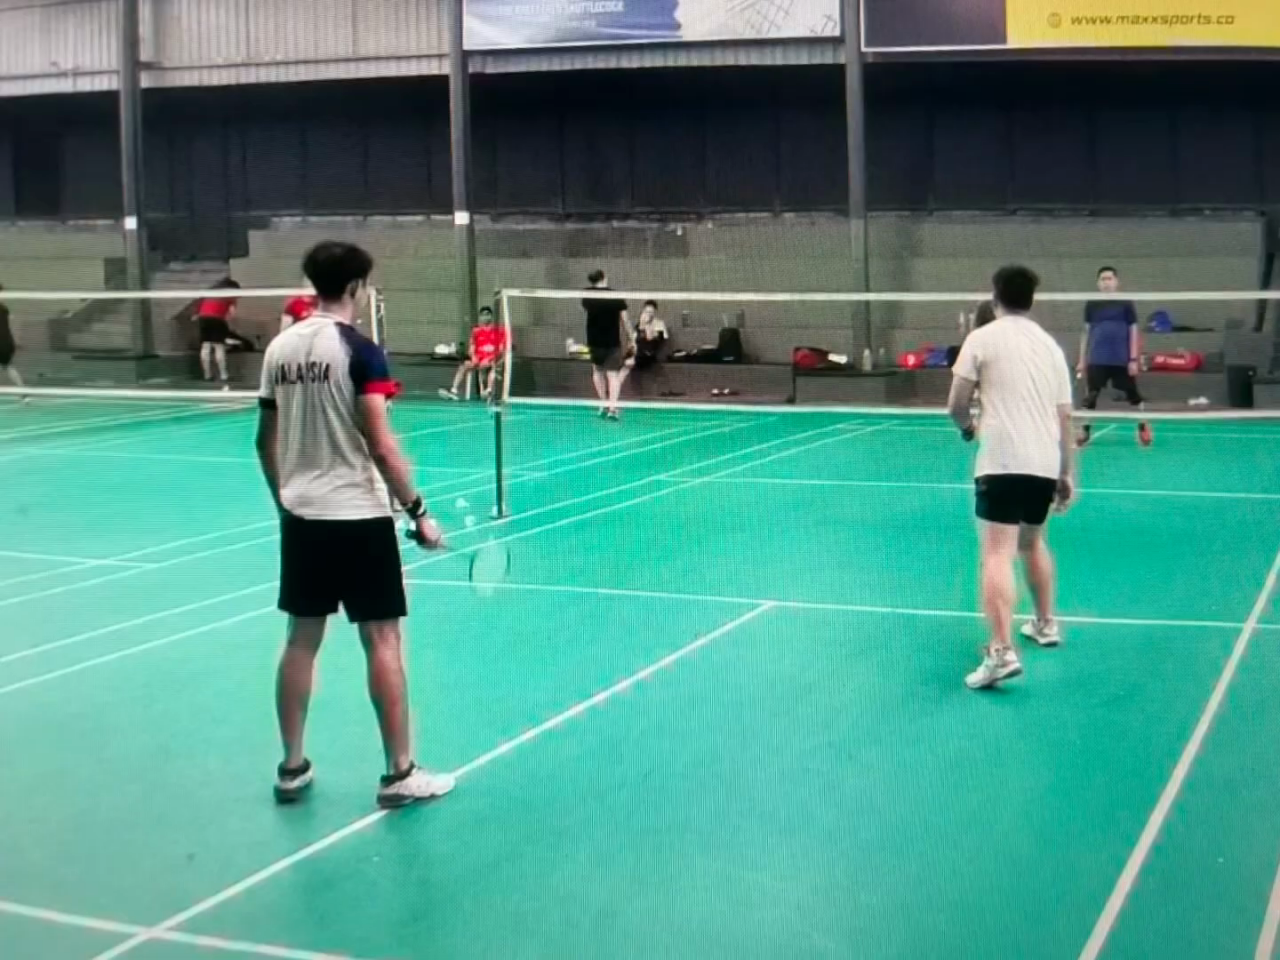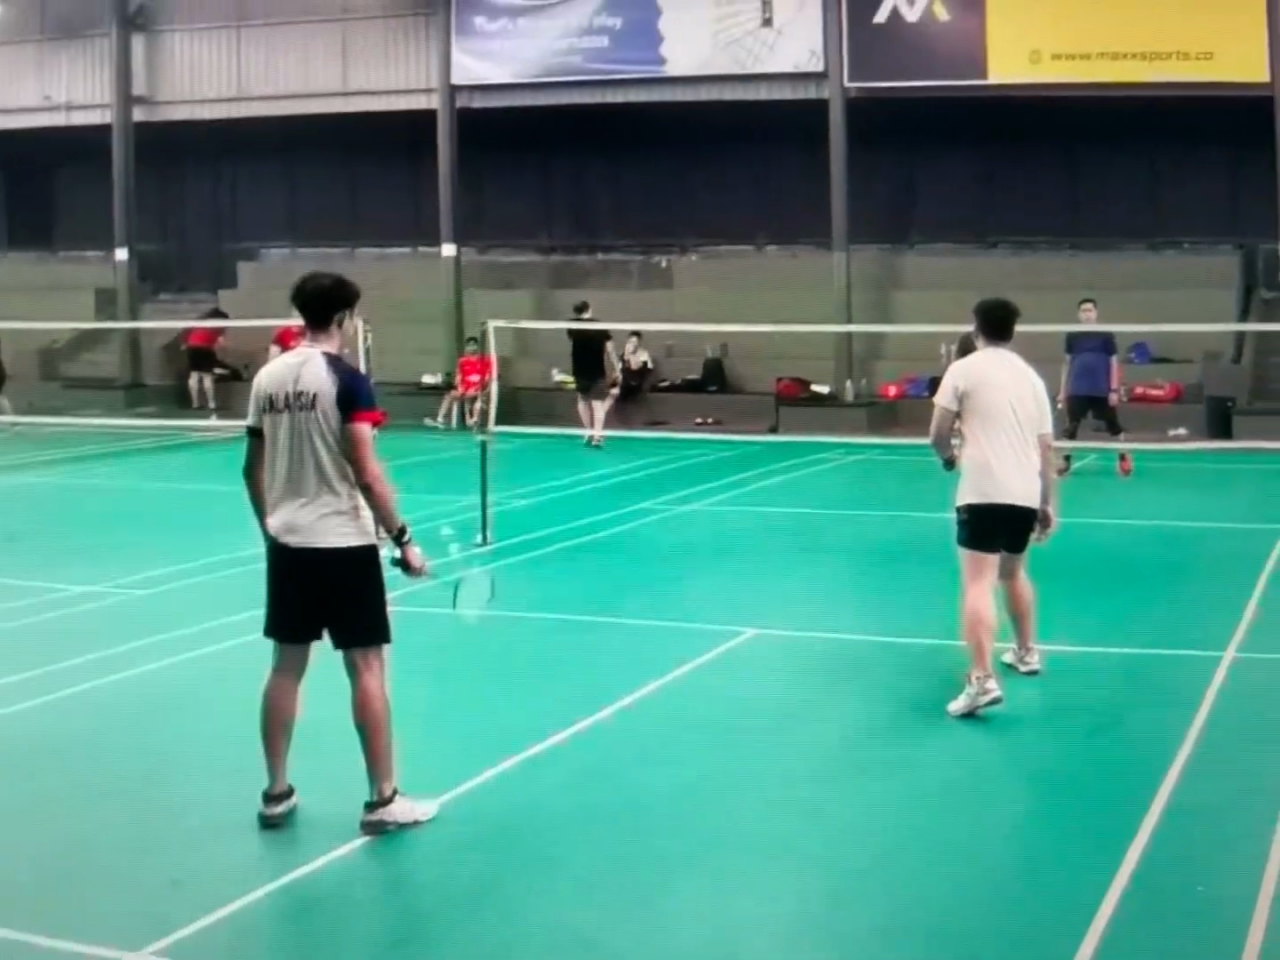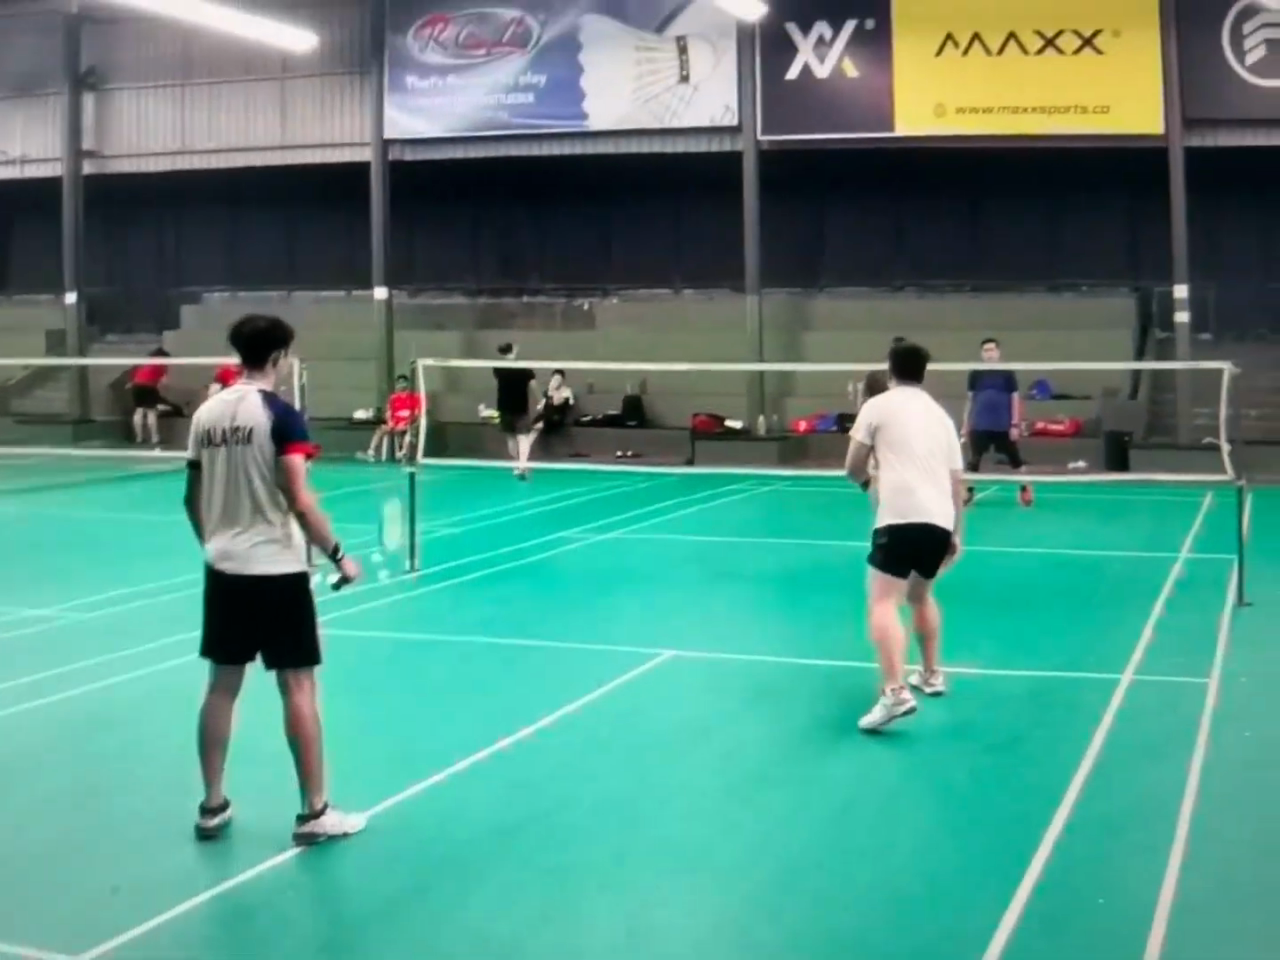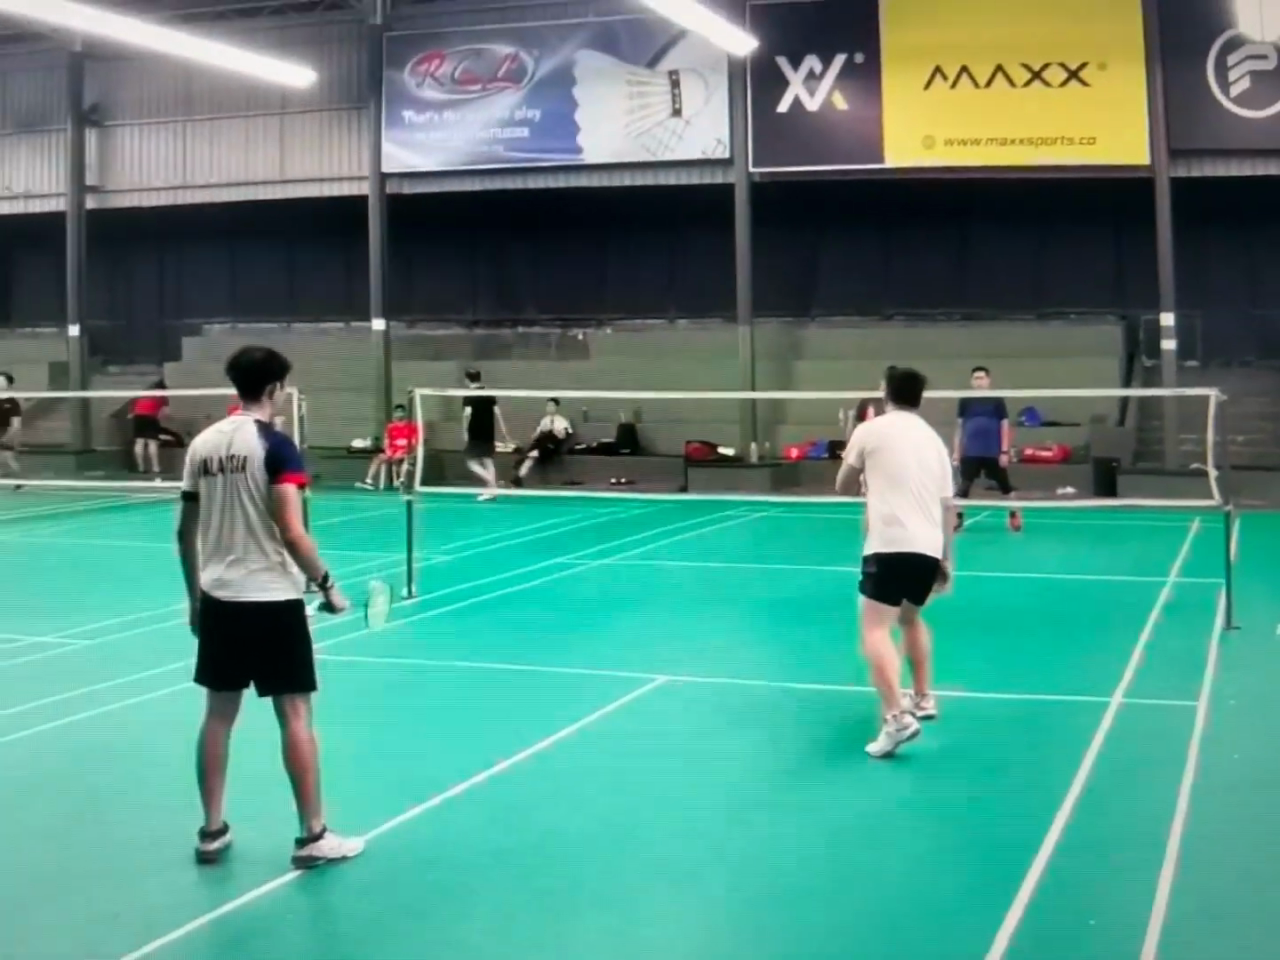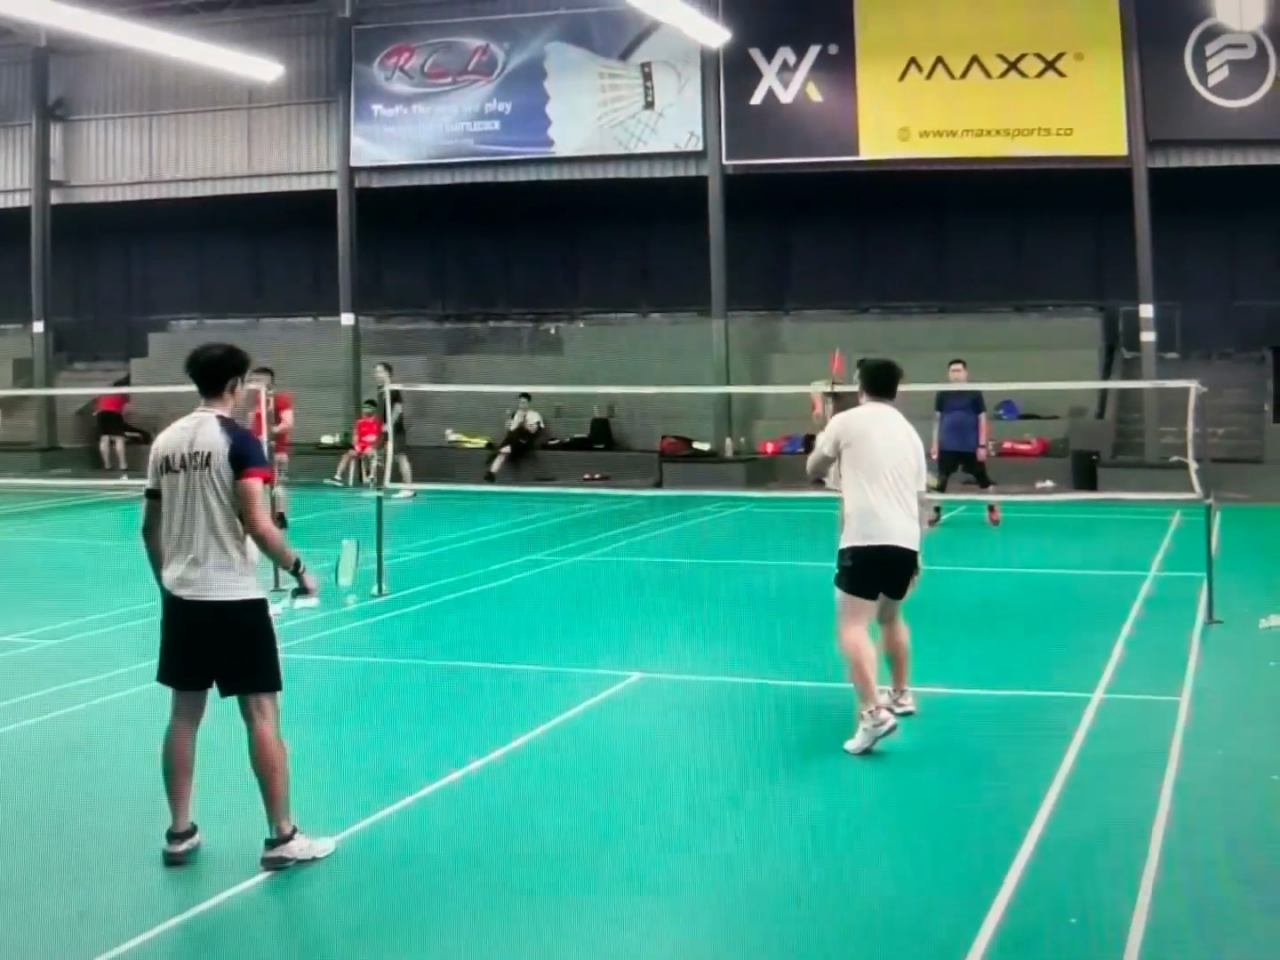
dt=0.7s
person 1, frame 1
left shoulder: (280, 349)
right shoulder: (358, 351)
left elbow: (266, 442)
right elbow: (381, 447)
right wrist: (419, 512)
left hip: (302, 514)
right hip: (357, 516)
left knee: (301, 639)
right knee: (382, 641)
left ankle: (292, 767)
right ankle: (400, 774)
person 1, frame 2
left shoulder: (267, 377)
right shoulder: (346, 379)
left elbow: (253, 470)
right elbow: (367, 475)
right wrist: (403, 540)
left hip: (288, 542)
right hip: (343, 543)
left knee: (286, 666)
right knee: (366, 668)
left ankle: (276, 793)
right ankle: (383, 800)
person 1, frame 3
left shoulder: (206, 413)
right shoulder: (280, 415)
left elbow: (193, 500)
right elbow: (300, 504)
right wrist: (338, 556)
left hip: (224, 569)
right hip: (276, 570)
left knee: (222, 686)
right knee: (298, 688)
left ankle: (212, 807)
right ankle: (314, 813)
person 1, frame 4
left shoulder: (202, 444)
right shoulder: (275, 445)
left elbow: (185, 533)
right elbow: (292, 533)
left wrist: (195, 596)
right wrist: (327, 586)
left hip: (219, 599)
right hip: (272, 599)
left knee: (218, 713)
right knee: (295, 715)
left ankle: (212, 831)
right ankle: (313, 836)
person 1, frame 5
left shoulder: (165, 440)
right shoulder: (239, 440)
left elbow: (150, 530)
right elbow: (259, 527)
right wrist: (299, 570)
left hip: (182, 596)
right hip: (234, 598)
left knee: (184, 713)
right knee: (261, 714)
left ankle: (180, 833)
right ankle: (283, 838)
person 2, frame 1
left shoulder: (983, 338)
right shoulder: (1050, 345)
left elbow: (956, 405)
right elbow: (1064, 416)
left wrist: (969, 427)
right wrist: (1066, 472)
left hip: (1002, 463)
right hip: (1044, 464)
left knee: (997, 554)
right knee: (1033, 542)
left ankle: (1002, 653)
right ankle: (1045, 624)
person 2, frame 2
left shoulder: (964, 369)
right shoulder: (1031, 375)
left elbow: (937, 435)
right elbow: (1045, 446)
left wrist: (950, 457)
right wrist: (1047, 502)
left hip: (983, 493)
right hip: (1025, 494)
left knee: (978, 583)
right knee: (1014, 571)
left ankle: (982, 681)
right ankle: (1026, 652)
person 2, frame 3
left shoulder: (878, 406)
right shoulder: (939, 414)
left elbow: (853, 468)
right elbow: (957, 480)
left wrist: (866, 480)
right wrist: (954, 534)
left hip: (902, 518)
right hip: (940, 520)
left knee: (882, 604)
right knee: (920, 594)
left ankle: (895, 692)
right ankle: (930, 674)
person 2, frame 4
left shoulder: (870, 430)
right shoulder: (934, 440)
left elbow: (843, 487)
right elbow: (946, 505)
right wrist: (945, 558)
left hip: (889, 546)
right hip: (928, 548)
left knee: (875, 629)
right knee: (911, 618)
left ankle: (897, 718)
right ankle: (923, 698)
person 2, frame 5
left shoulder: (846, 421)
right shoulder: (909, 431)
left elbow: (813, 470)
left wrist: (824, 441)
right wrist: (916, 554)
left hip: (866, 539)
right hip: (906, 541)
left knee: (852, 626)
right knee: (890, 616)
left ankle: (873, 714)
right ankle: (901, 695)
